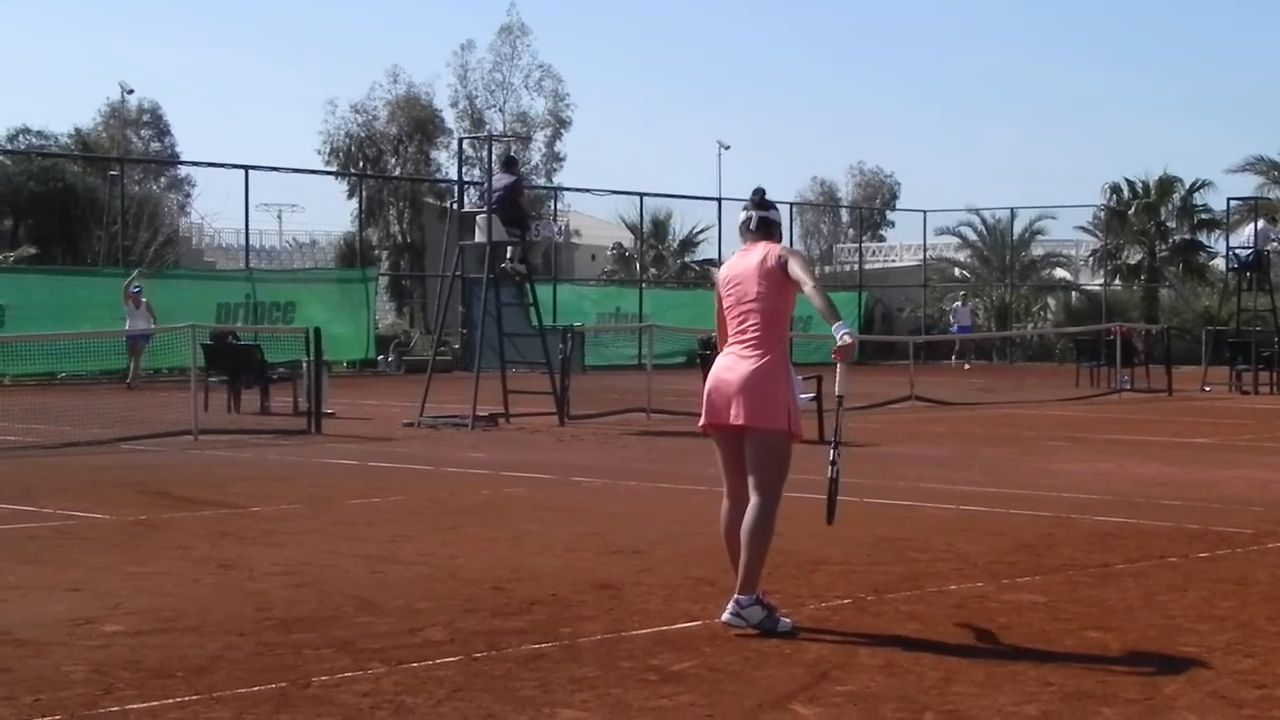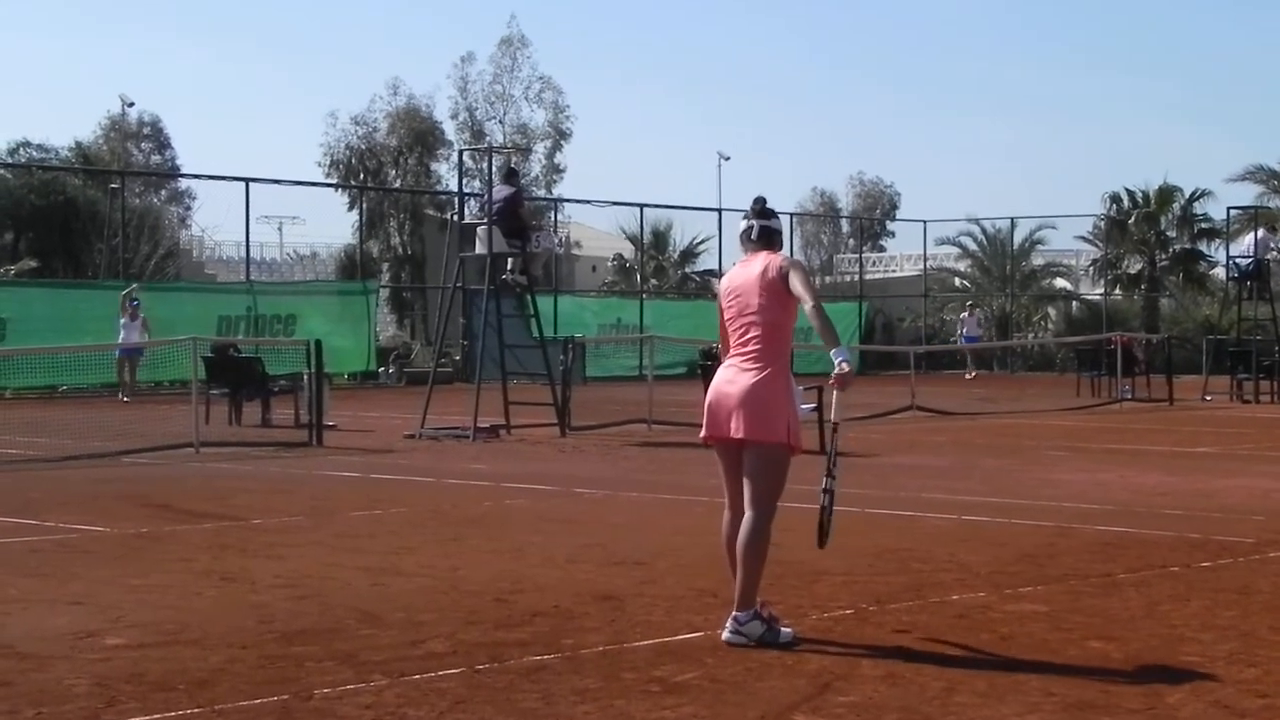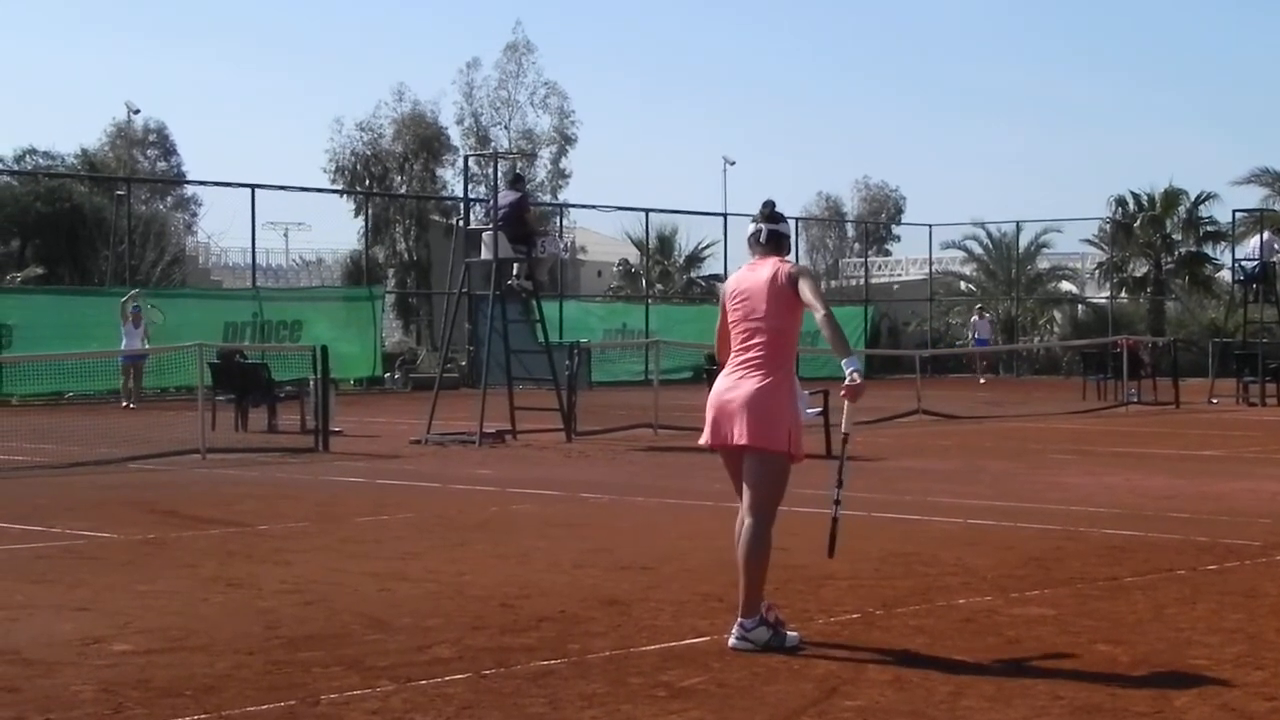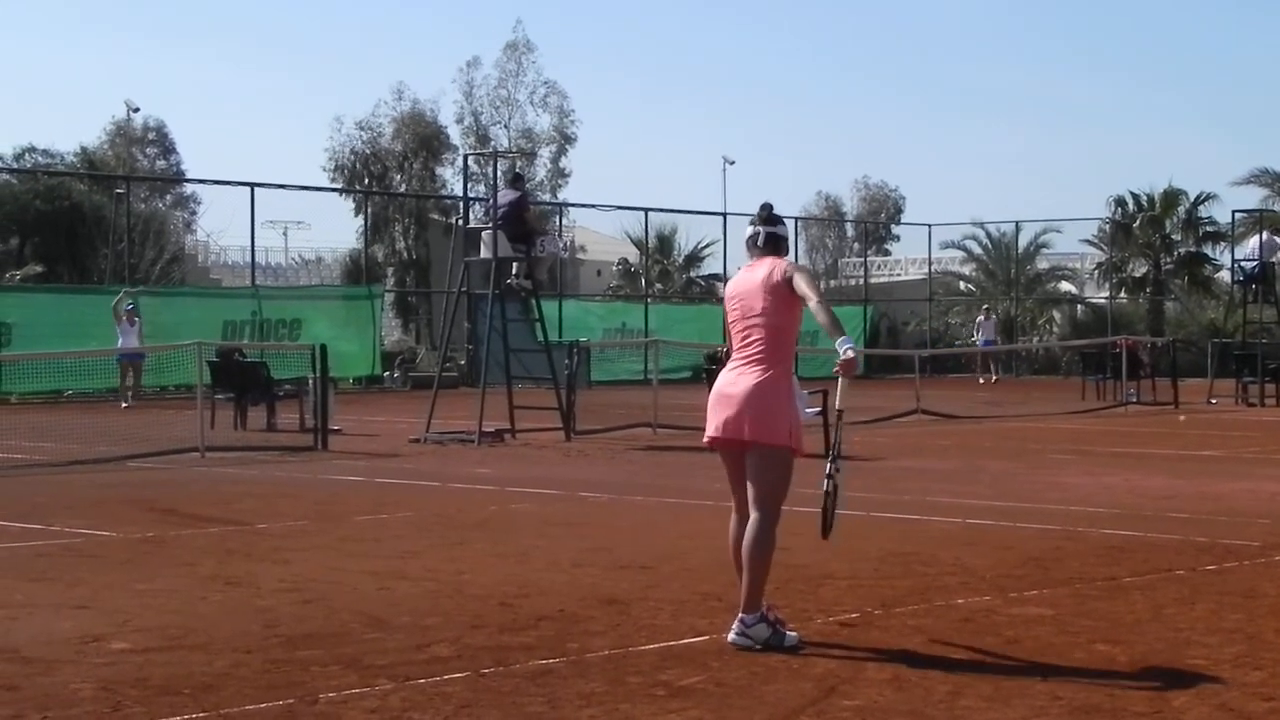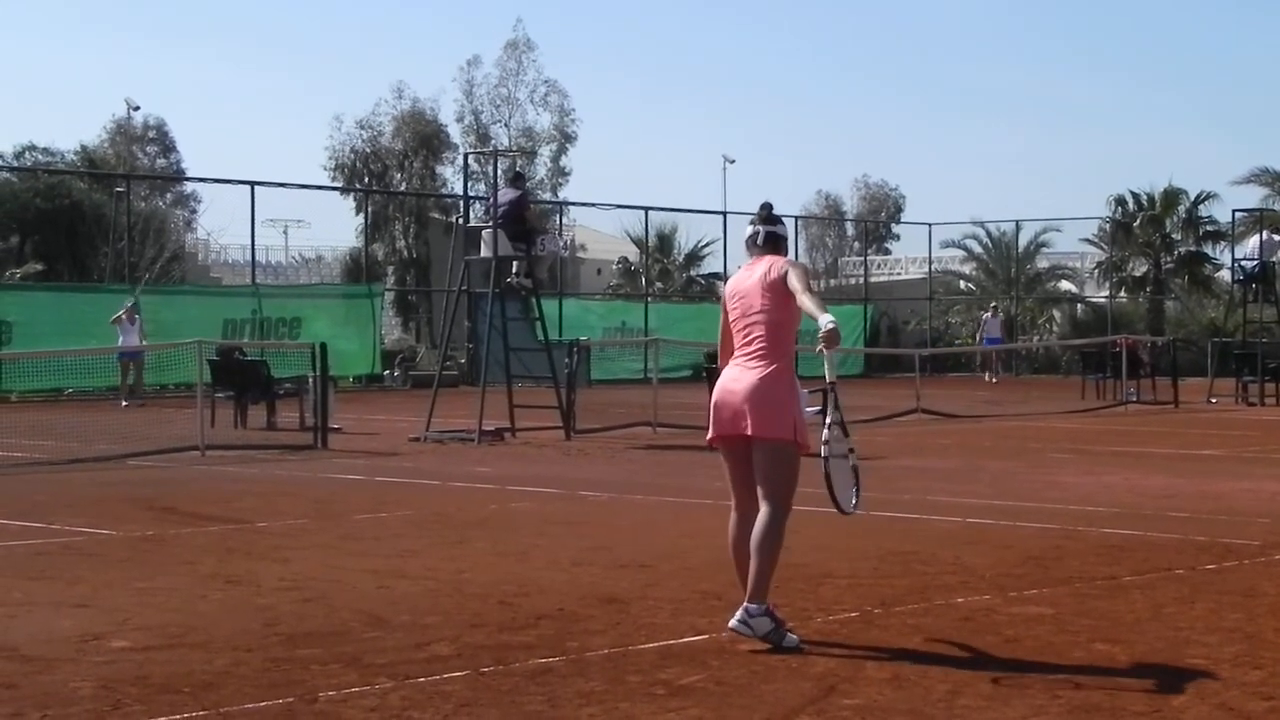
dt=0.3s
person 1, frame 1
left shoulder: (726, 269)
right shoulder: (783, 255)
right elbow: (811, 286)
right wrist: (842, 329)
left hip: (722, 378)
right hip: (763, 381)
left knee: (736, 494)
right knee: (764, 496)
left ankle: (745, 595)
right ankle: (745, 601)
person 1, frame 2
left shoulder: (727, 280)
right shoulder: (785, 266)
right elbow: (811, 305)
right wrist: (840, 356)
left hip: (723, 390)
right hip: (764, 393)
left knee: (737, 506)
right knee: (759, 509)
left ankle: (747, 607)
right ankle: (743, 618)
person 1, frame 3
left shoulder: (732, 283)
right shoulder: (794, 274)
right elbow: (823, 314)
right wrist: (851, 366)
left hip: (725, 395)
right hip: (766, 400)
left knee: (748, 510)
right knee: (760, 515)
left ankle: (754, 610)
right ankle: (748, 625)
person 1, frame 4
left shoulder: (734, 284)
right shoulder: (789, 271)
right elbow: (816, 301)
right wrist: (845, 344)
left hip: (727, 391)
right hip: (765, 395)
left knee: (744, 510)
right knee: (765, 512)
left ankle: (753, 609)
right ankle: (749, 620)
person 1, frame 5
left shoulder: (732, 284)
right shoulder: (786, 268)
right elbow: (803, 292)
right wrist: (825, 320)
left hip: (727, 392)
right hip: (768, 392)
left knee: (744, 505)
right knee: (774, 505)
left ankle: (753, 605)
right ankle: (753, 609)
